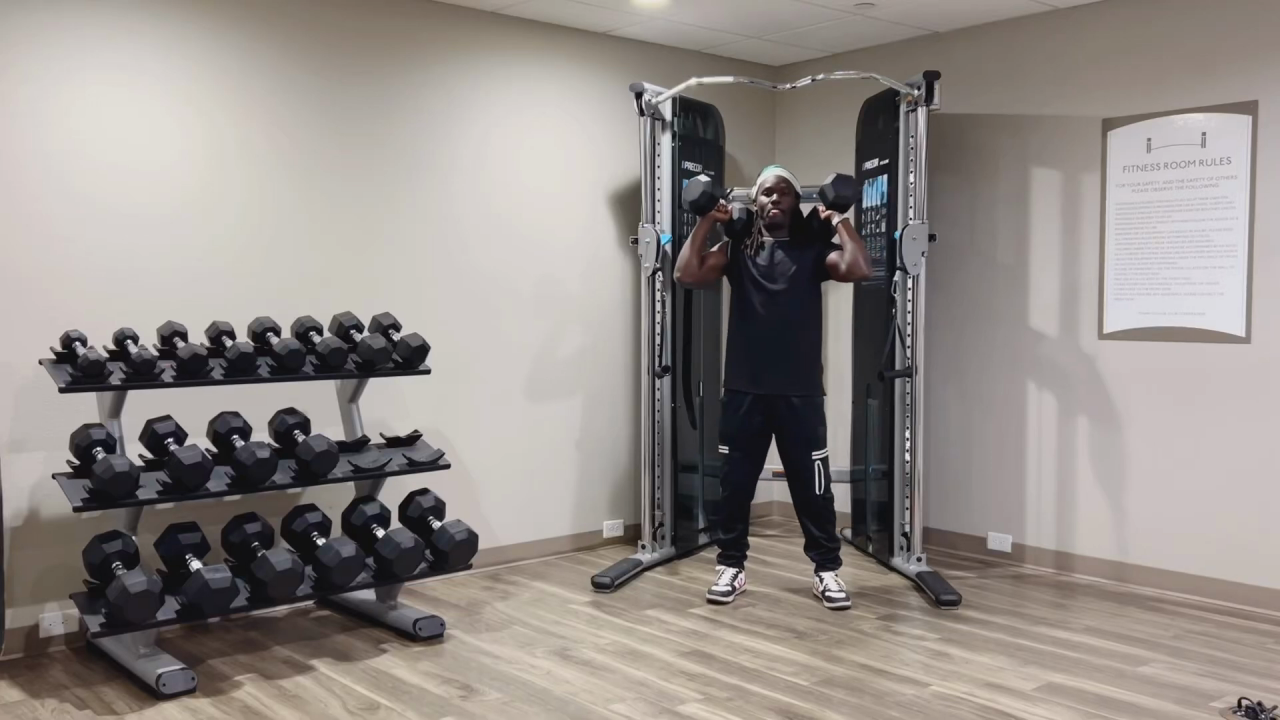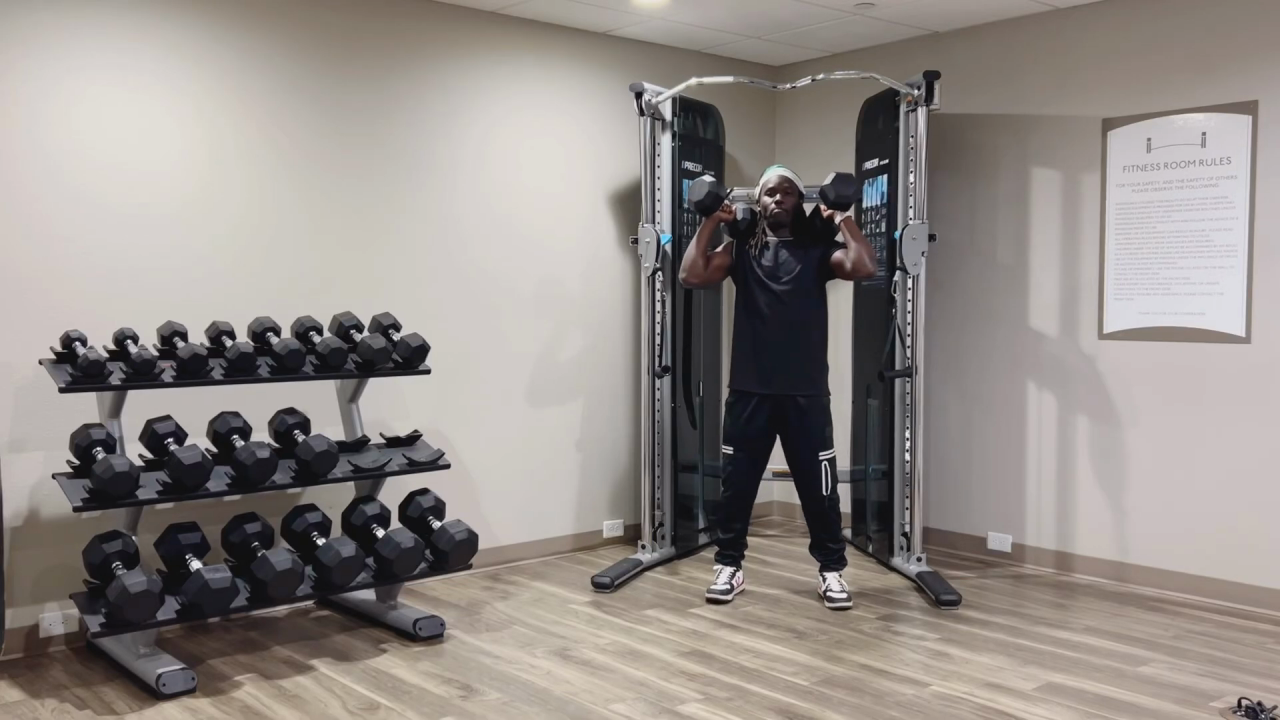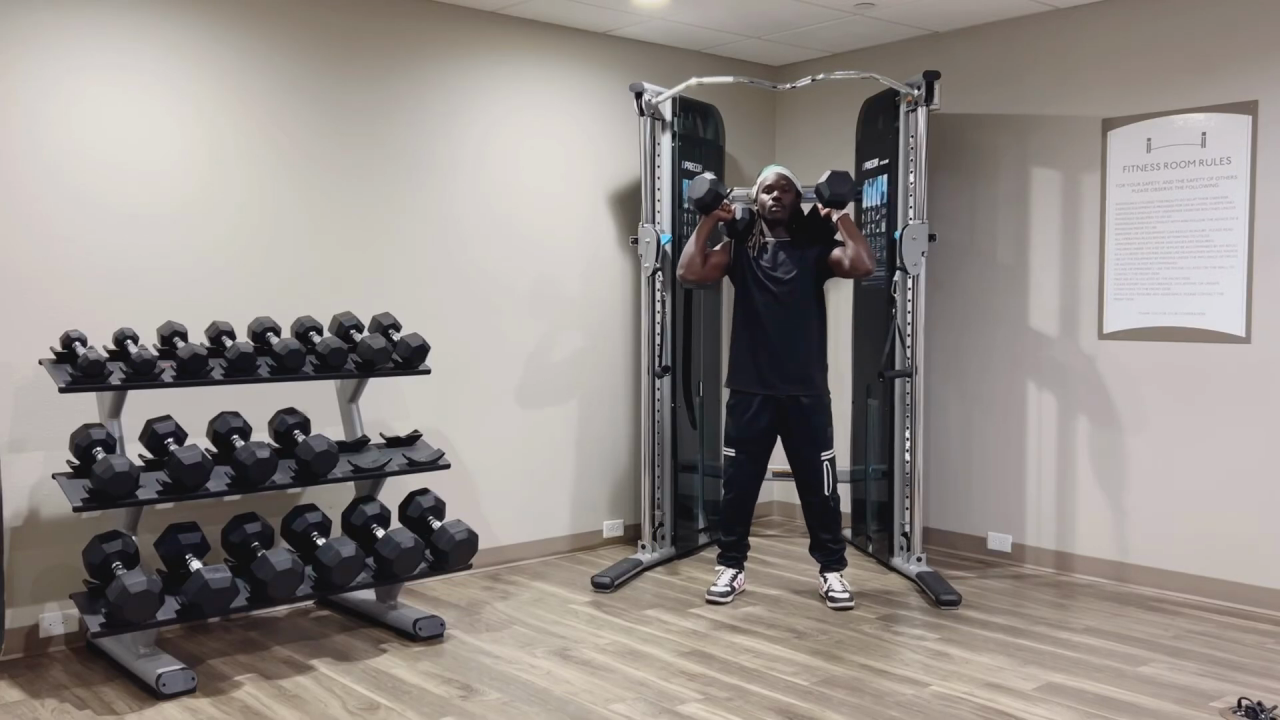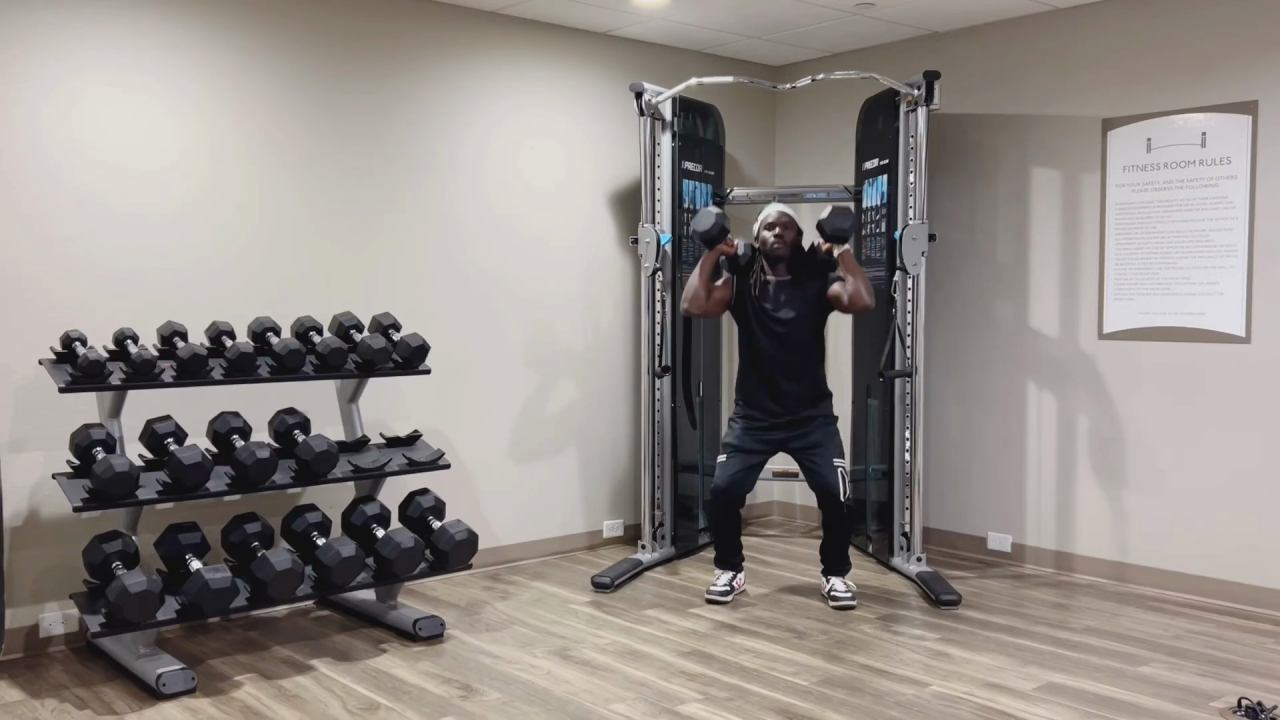
dt=1s
person 1, frame 1
left shoulder: (814, 248)
right shoulder: (737, 249)
left elbow: (858, 270)
right elbow: (686, 274)
left wrist: (839, 221)
right wrist: (706, 222)
left hip: (800, 389)
right hip: (744, 388)
left knee: (812, 485)
right knee: (735, 483)
left ankle: (827, 569)
right ankle: (731, 566)
person 1, frame 2
left shoulder: (818, 248)
right shoulder: (741, 249)
left elbow: (863, 267)
right elbow: (692, 275)
left wrist: (842, 219)
right wrist: (710, 223)
left hip: (806, 390)
right hip: (749, 388)
left knee: (818, 485)
right knee: (737, 481)
left ankle: (831, 569)
right ankle: (729, 565)
person 1, frame 3
left shoulder: (816, 247)
right shoulder: (739, 249)
left elbow: (862, 264)
right elbow: (689, 272)
left wrist: (840, 216)
right wrist: (709, 220)
left hip: (806, 390)
right hip: (750, 390)
left knee: (819, 485)
right knee: (739, 483)
left ankle: (831, 570)
right ankle: (731, 567)
person 1, frame 4
left shoulder: (818, 283)
right shoulder: (740, 284)
left elbow: (863, 301)
right elbow: (693, 306)
left wrist: (842, 251)
right wrist: (712, 255)
left hip: (810, 415)
right hip: (753, 415)
left knee: (835, 492)
right knee: (724, 490)
left ankle: (835, 574)
right ankle: (729, 570)
